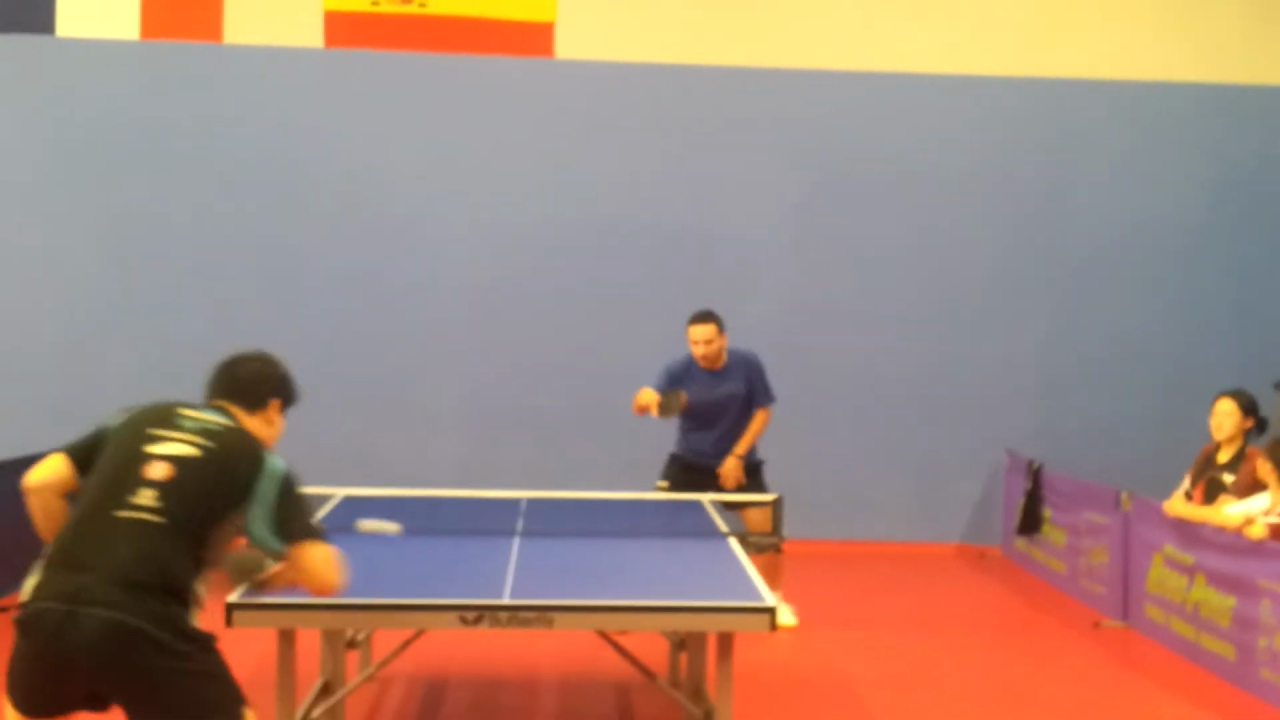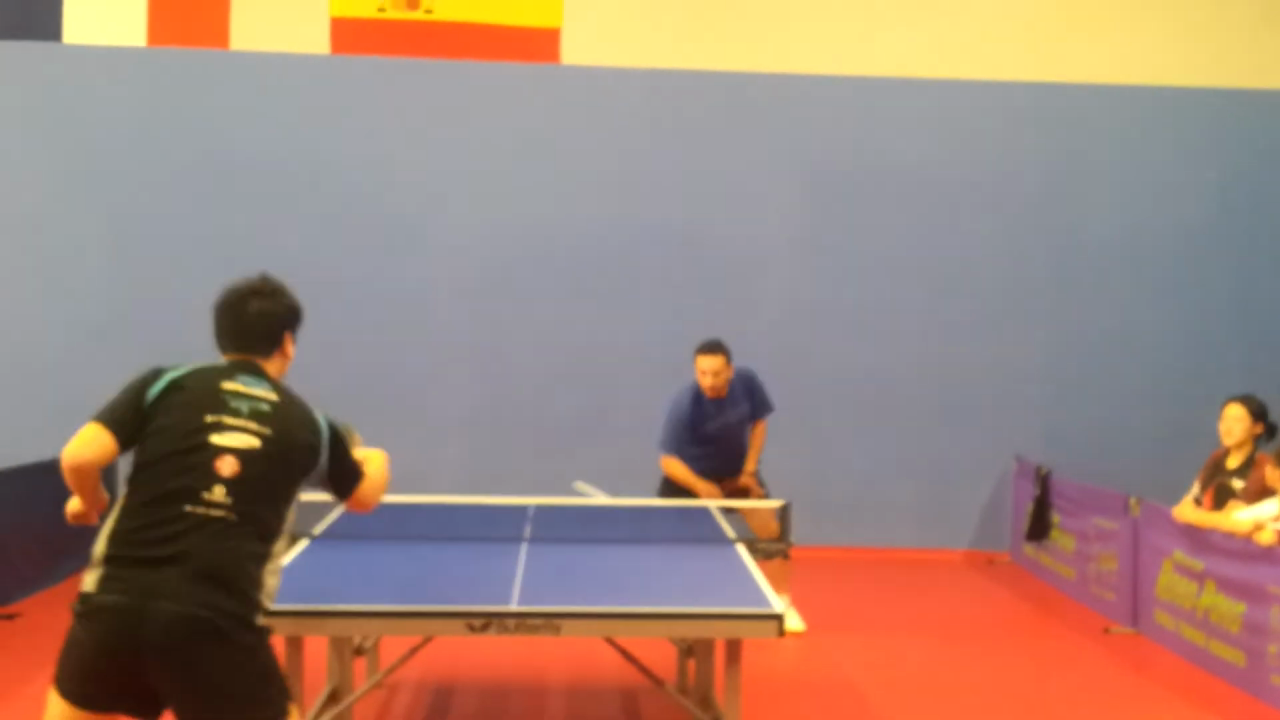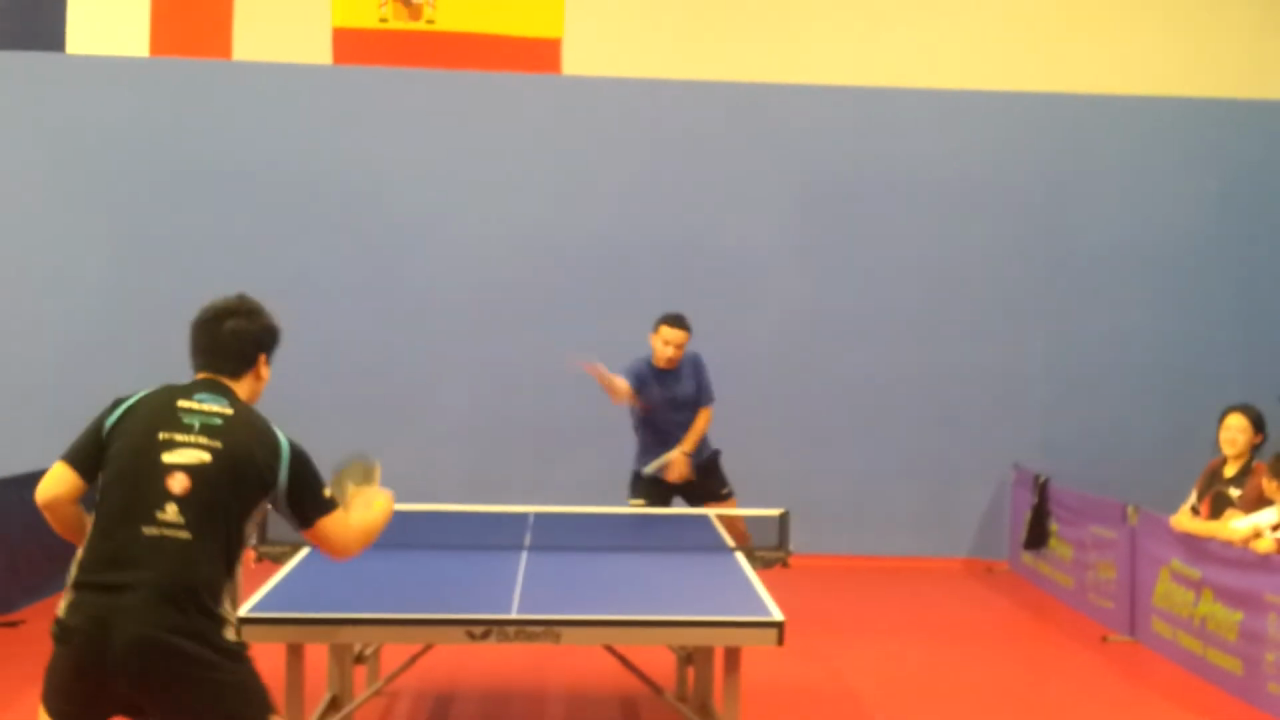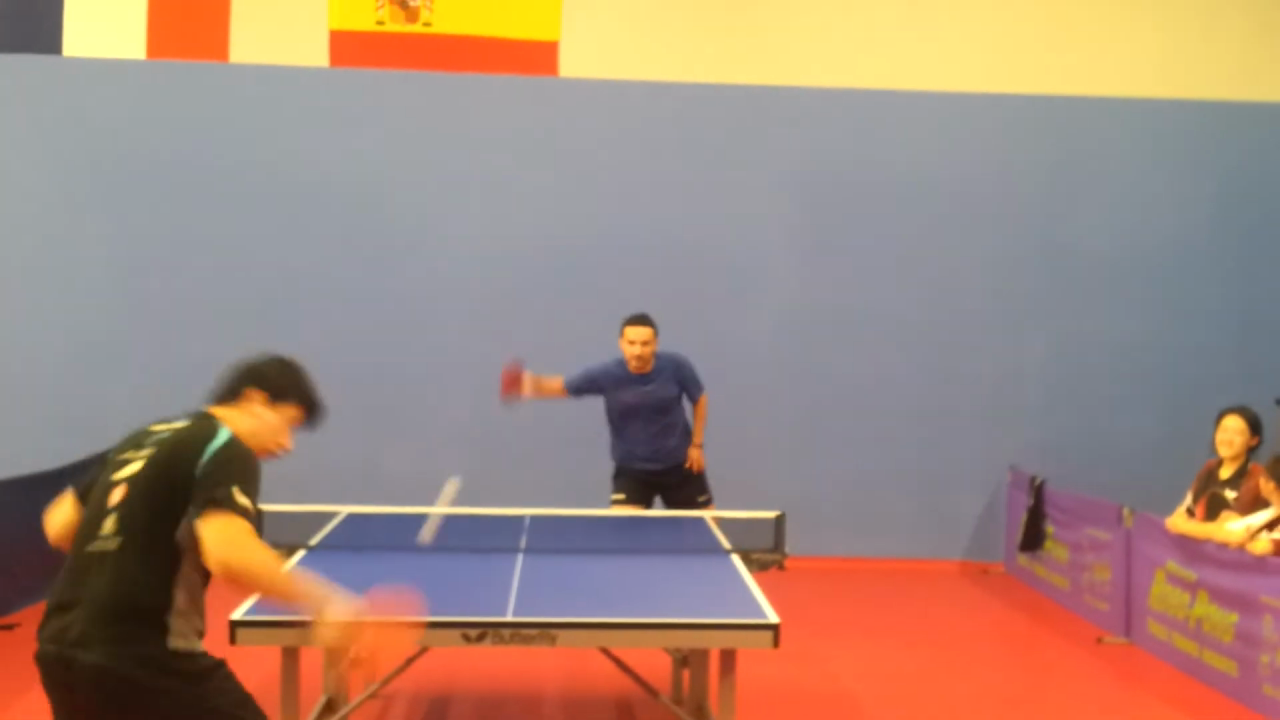
dt=0.3s
person 1, frame 1
left shoulder: (135, 421)
right shoulder: (260, 466)
left elbow: (39, 484)
right elbow: (326, 577)
right wrist: (287, 572)
left hip: (50, 611)
right hip: (148, 632)
person 1, frame 2
left shoulder: (163, 387)
right shoulder: (306, 426)
left elbow: (80, 458)
right elbow: (364, 495)
left wrist: (93, 503)
right wrist: (377, 462)
left hip: (116, 604)
right hip: (217, 624)
person 1, frame 3
left shoulder: (128, 410)
right shoulder: (270, 444)
left elbow: (51, 495)
right elbow: (341, 540)
right wrist: (379, 504)
left hip: (89, 626)
right hip: (189, 642)
person 1, frame 4
left shoulder: (138, 441)
right shoulder: (220, 449)
left elbow: (58, 525)
right elbow: (230, 556)
right wrist: (321, 598)
left hip: (64, 651)
right hip: (154, 659)
person 2, frame 1
left shoulder: (748, 364)
right shoulder: (678, 370)
left elbow: (762, 411)
right elbow: (640, 407)
left wrist: (737, 455)
right wrist: (646, 398)
left hip: (737, 462)
right hip: (688, 462)
left knee: (765, 532)
left ankle: (775, 600)
person 2, frame 2
left shoulder: (746, 381)
right shoulder: (684, 406)
left elbow: (758, 422)
right elbow: (668, 461)
left wrist: (750, 470)
right wrist: (703, 488)
left hip: (735, 471)
right hip: (688, 476)
left knee: (770, 533)
left ankle: (783, 605)
person 2, frame 3
left shoulder: (694, 363)
right shoulder: (639, 372)
left elbow: (705, 412)
right elbow: (620, 389)
left wrist: (684, 452)
right wrist: (608, 381)
left hip: (698, 462)
right hip: (653, 473)
left knee: (735, 527)
person 2, frame 4
left shoulder: (675, 365)
right shoulder: (606, 374)
left elbow: (699, 399)
right elbow: (560, 388)
left wrist: (696, 444)
right wrist: (532, 385)
left hip: (677, 465)
right hip: (631, 470)
